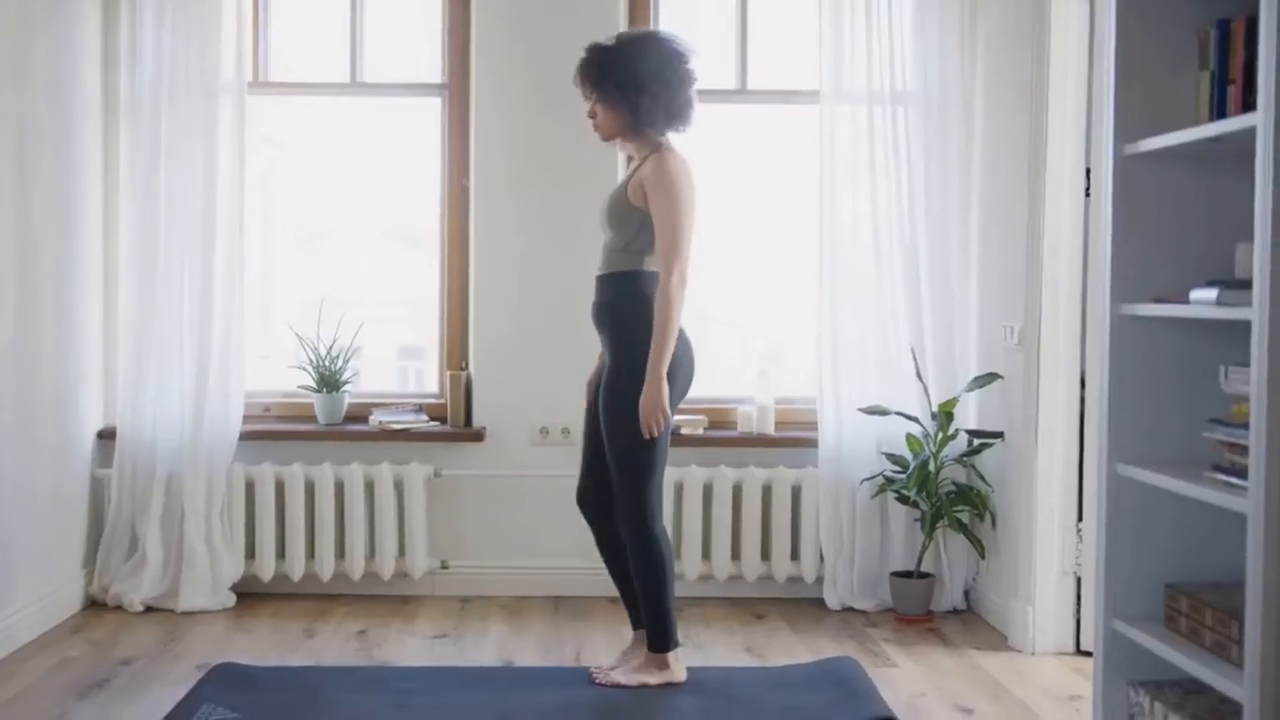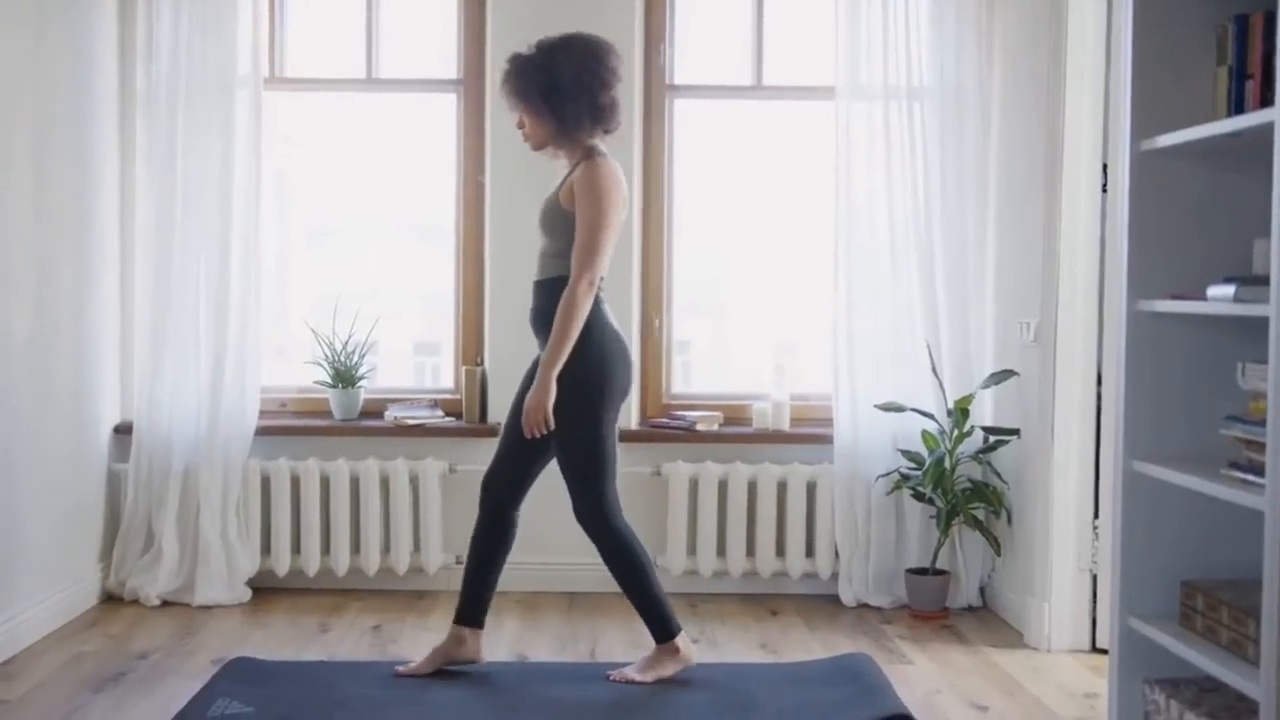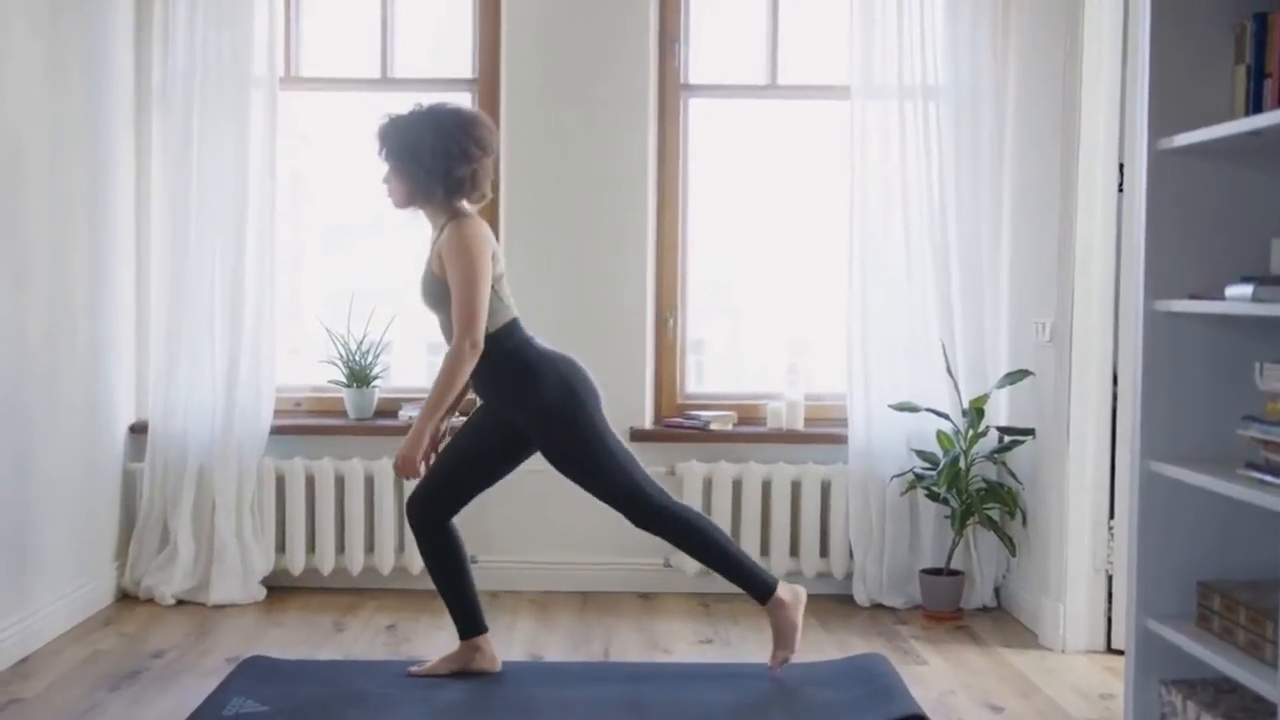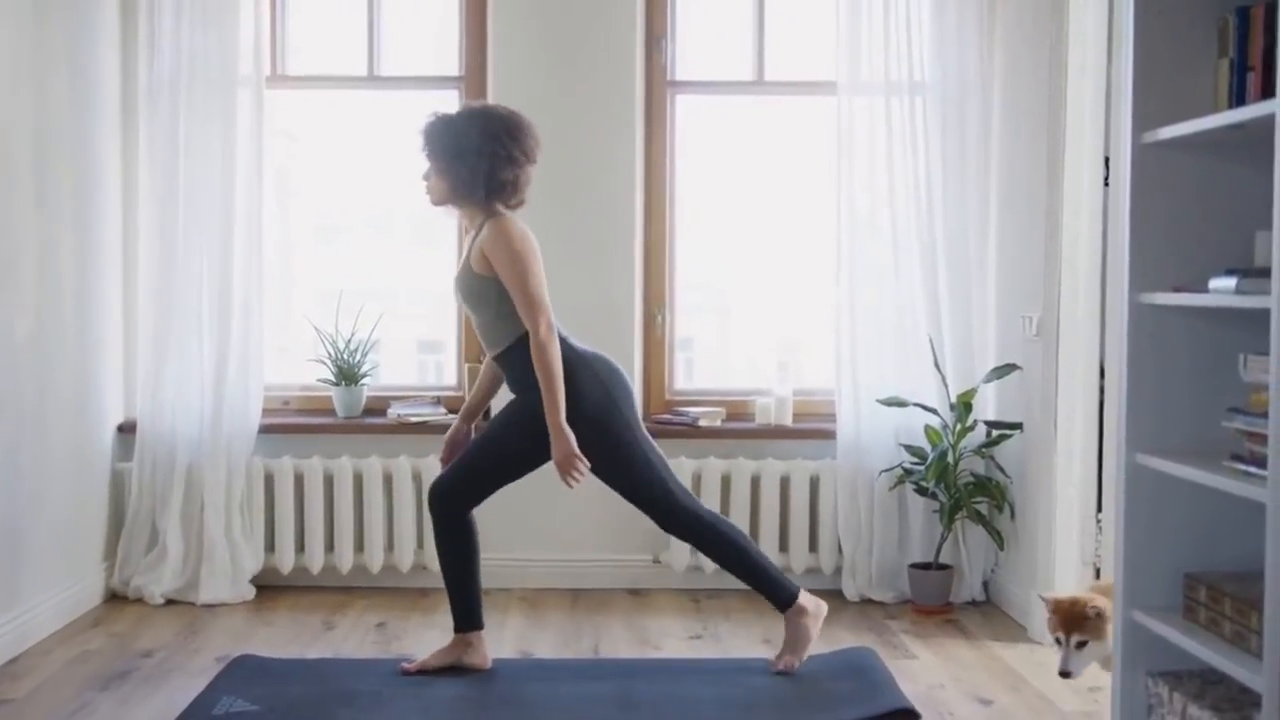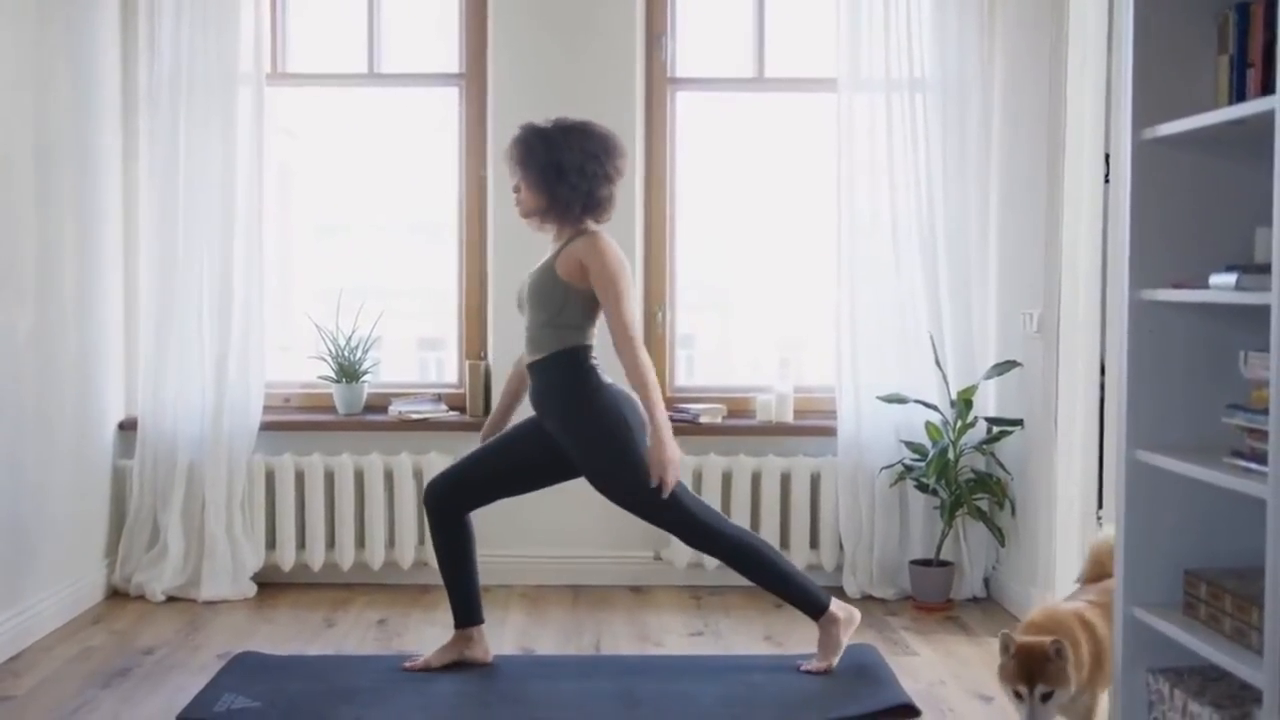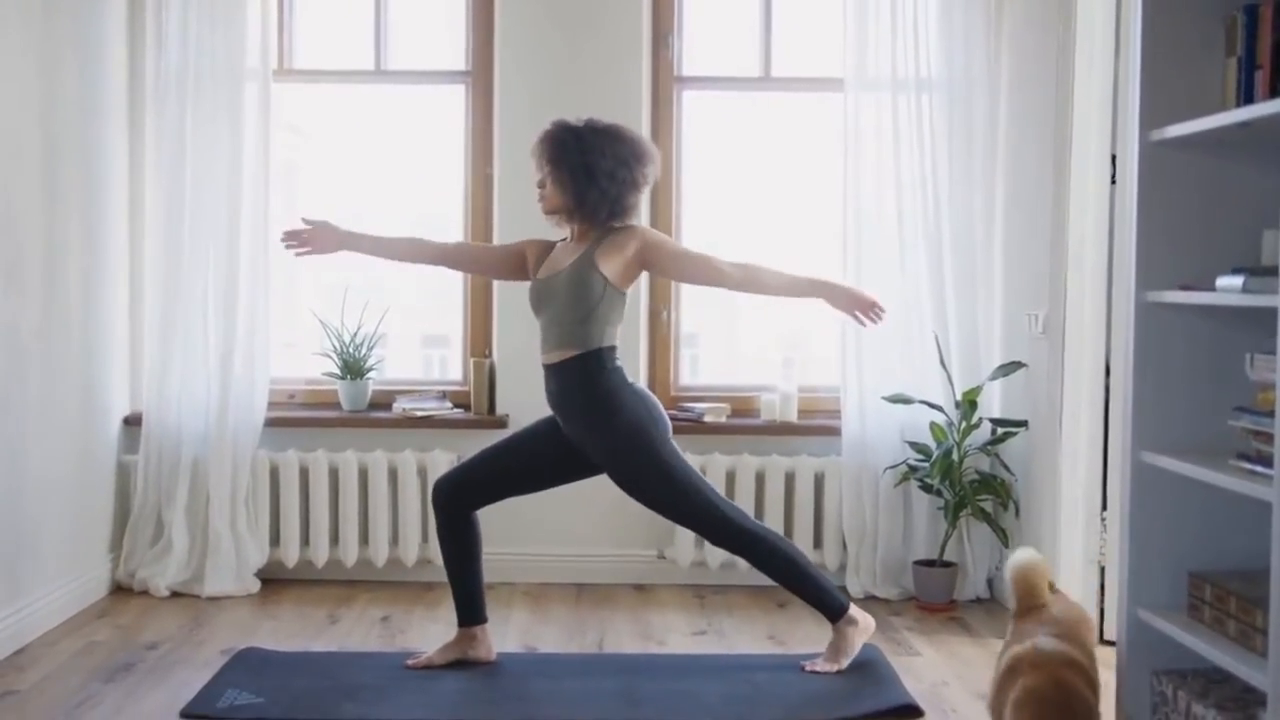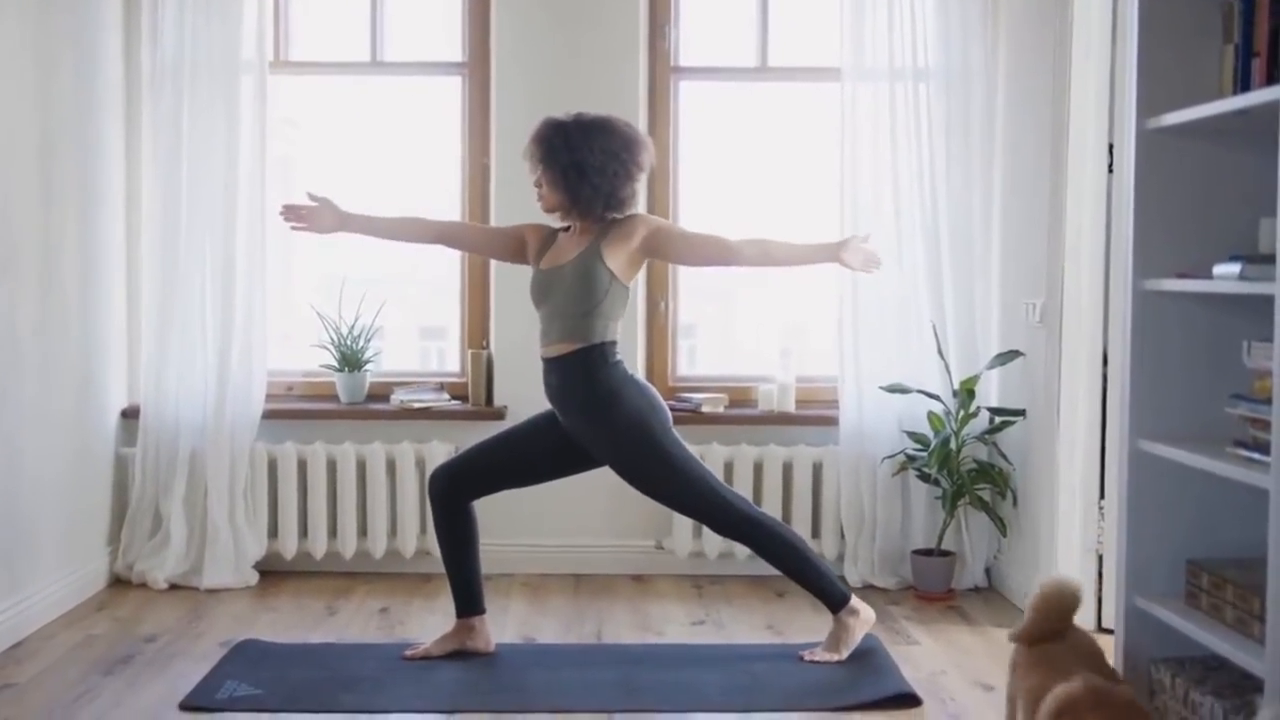
dt=0.7s
person 1, frame 1
left shoulder: (665, 166)
right shoulder: (640, 167)
left elbow: (672, 276)
left wrist: (657, 376)
right wrist: (605, 363)
left hip: (647, 353)
right hip: (626, 350)
left knee: (634, 506)
right knee: (595, 497)
left ankle: (663, 655)
right ankle: (644, 635)
person 1, frame 2
left shoulder: (597, 174)
right shoulder: (576, 171)
left elbow: (584, 281)
left wrist: (548, 378)
left hip: (584, 359)
right hip: (564, 354)
left knee: (596, 508)
right knee: (498, 492)
left ankle: (670, 645)
right ankle: (464, 637)
person 1, frame 3
left shoulder: (464, 235)
right shoulder: (449, 232)
left elbow: (468, 345)
left wrist: (421, 431)
right wrist: (436, 426)
left hip: (549, 395)
right hip: (515, 400)
left knee: (647, 506)
right knee: (425, 507)
left ankle: (776, 596)
right ankle: (475, 646)
person 1, frame 4
left shoulder: (501, 233)
right shoulder: (480, 235)
left elbow: (540, 331)
left wrist: (561, 429)
right wrist: (465, 421)
left hip: (583, 392)
right hip: (546, 396)
left knee: (674, 510)
right knee: (447, 495)
left ankle: (798, 607)
right ankle: (468, 643)
person 1, frame 5
left shoulder: (593, 248)
right shoulder: (559, 255)
left elbow: (630, 343)
right elbow: (534, 355)
left wrist: (660, 431)
right wrist: (489, 431)
left hip: (596, 419)
right hip: (559, 422)
left knee: (700, 526)
right knee: (444, 495)
left ankle: (831, 614)
right ankle: (469, 638)
person 1, frame 6
left shoulder: (629, 244)
right shoulder: (540, 254)
left elbow: (729, 272)
right elbow: (440, 252)
left wrist: (823, 288)
right wrist: (346, 240)
left hip: (616, 415)
right hip: (574, 422)
left knee: (722, 523)
right knee: (452, 493)
left ankle: (848, 620)
right ankle: (473, 637)
person 1, frame 7
left shoulder: (633, 234)
right shoulder: (540, 241)
left elbow: (736, 250)
right elbow: (441, 232)
left wrist: (832, 252)
right wrist: (345, 222)
left hip: (617, 409)
right hip: (573, 417)
left knee: (727, 513)
right knee: (449, 484)
left ankle: (848, 610)
right ankle: (471, 627)
